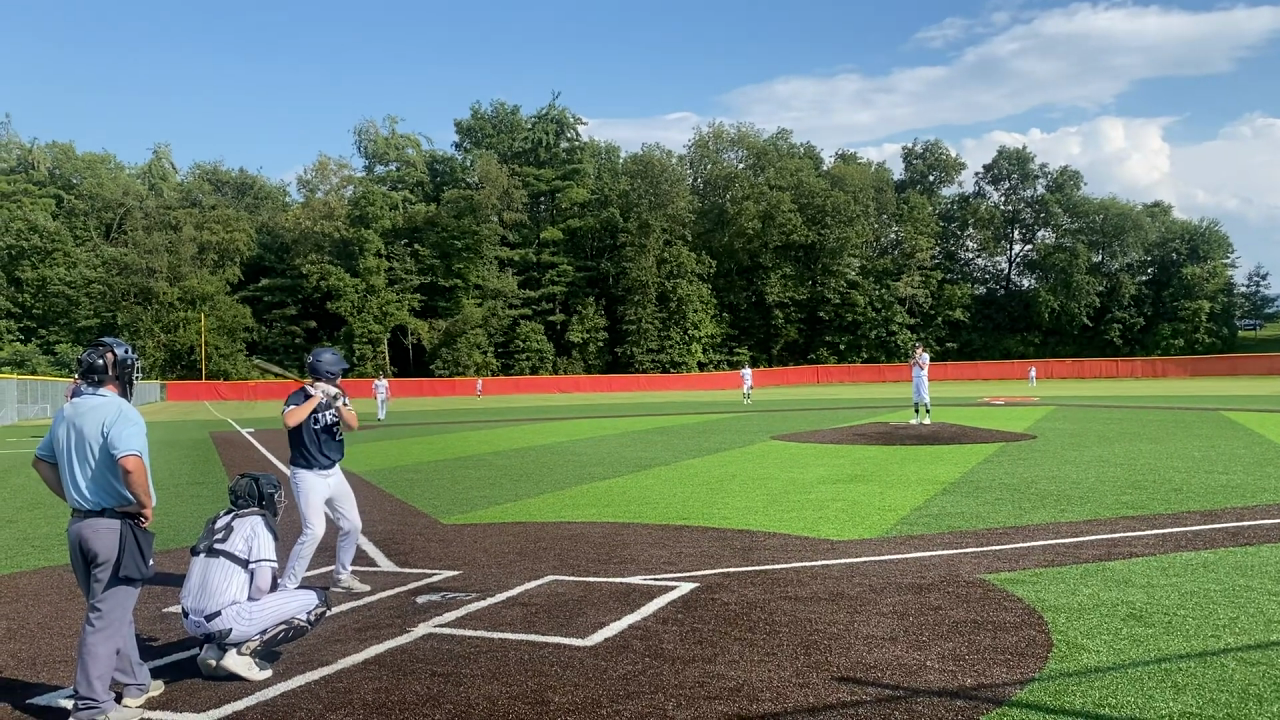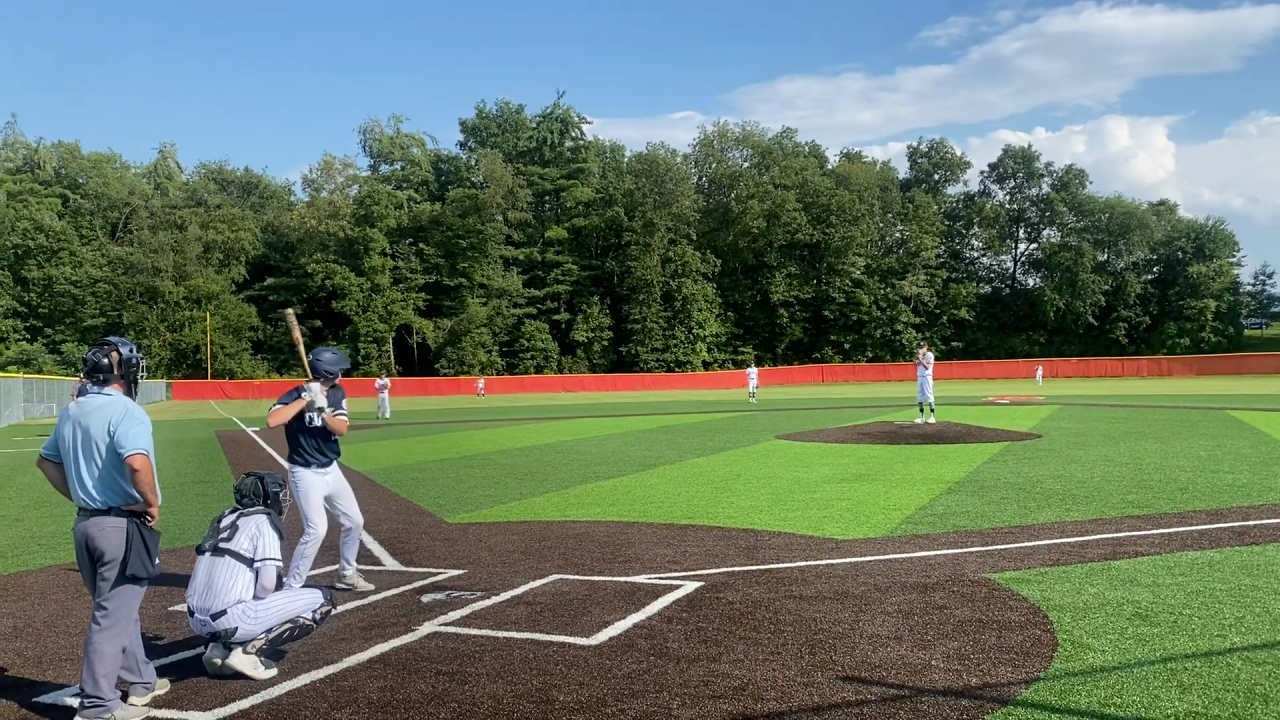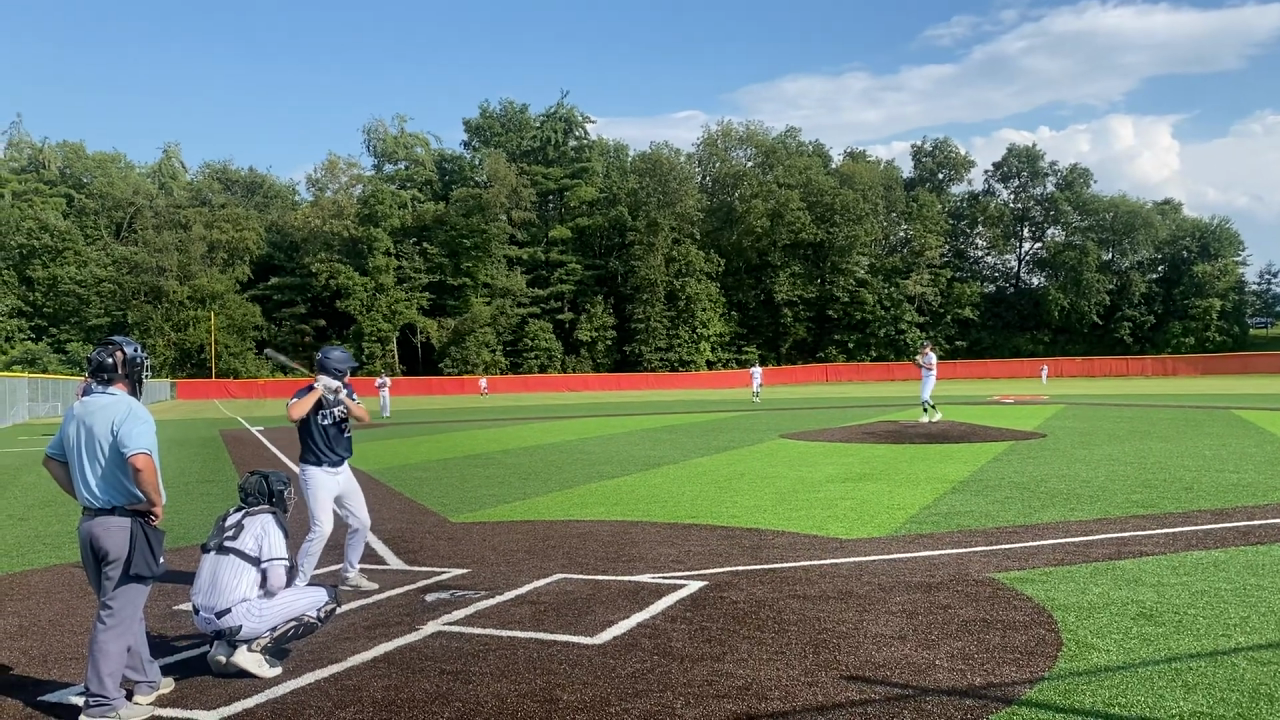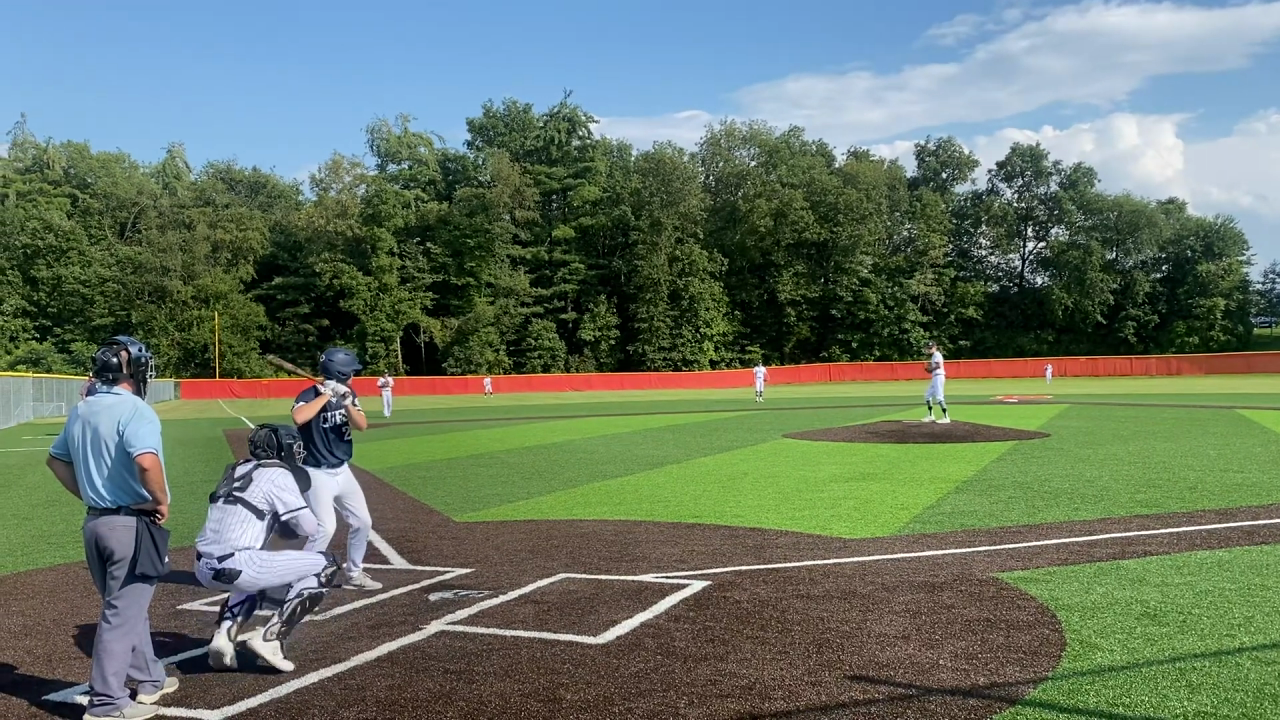
dt=0.4s
person 1, frame 1
left shoulder: (65, 412)
right shoulder: (120, 411)
left elbow: (42, 461)
right elbow: (130, 464)
right wrist: (145, 504)
left hip: (79, 524)
right hip: (116, 527)
left knee: (114, 608)
right knee: (107, 615)
left ankle: (135, 683)
person 1, frame 2
left shoulder: (71, 412)
right shoulder: (125, 410)
left elbow: (46, 460)
right elbow: (137, 463)
right wrist: (151, 502)
left hip: (86, 523)
right hip: (122, 526)
left knee: (119, 607)
right knee: (113, 614)
left ankle: (140, 681)
person 1, frame 3
left shoulder: (76, 411)
right shoulder: (129, 410)
left elbow: (52, 460)
right elbow: (140, 462)
right wrist: (155, 502)
left hip: (90, 522)
right hip: (126, 525)
left knee: (124, 606)
right knee: (118, 613)
left ankle: (145, 680)
person 1, frame 4
left shoulder: (80, 411)
right shoulder: (134, 410)
left elbow: (56, 459)
right elbow: (146, 462)
right wrist: (161, 500)
left hip: (95, 522)
right hip: (131, 524)
left knee: (127, 606)
right knee: (122, 613)
left ankle: (150, 679)
person 2, frame 1
left shoulder: (336, 394)
right shoulder: (299, 397)
left elbow: (353, 425)
right elbow: (289, 422)
left wrist: (337, 402)
right wrist: (317, 396)
left hip: (334, 472)
right hip: (308, 476)
left knee: (352, 525)
right knee: (313, 531)
left ankle: (342, 577)
right ankle: (285, 588)
person 2, frame 2
left shoulder: (337, 393)
right shoulder: (294, 395)
left elbow: (342, 429)
right elbow: (272, 421)
left wrist: (323, 410)
right wrist: (305, 398)
left hip: (331, 470)
right hip: (306, 474)
left knee: (354, 521)
right knee: (316, 530)
left ankle: (347, 574)
right ankle: (290, 588)
person 2, frame 3
left shoulder: (346, 390)
right shoulder: (307, 393)
left elbow: (364, 417)
right elbow: (293, 414)
left wrist: (341, 395)
right wrist: (319, 388)
left hip: (343, 470)
right hip: (317, 473)
left knee: (361, 522)
right knee: (322, 529)
left ankle: (350, 575)
right ankle: (297, 586)
person 2, frame 4
left shoulder: (347, 393)
right shoulder: (310, 395)
left elbow: (362, 425)
right elbow: (299, 418)
left wrist: (347, 402)
right wrist: (326, 393)
left hip: (342, 471)
right hip: (316, 474)
left knee: (362, 522)
right knee: (325, 528)
left ankle: (353, 574)
person 3, frame 1
left shoulder: (218, 521)
right shoulder: (258, 523)
right elbow: (262, 585)
right wrist: (249, 615)
left hip: (191, 621)
right hip: (224, 620)
right knee: (317, 600)
left ankle: (215, 648)
right ankle: (243, 653)
person 3, frame 2
left shoulder: (224, 519)
right shoulder: (263, 521)
right elbow: (267, 584)
right wrist: (255, 614)
left hip: (196, 620)
right hip: (229, 620)
right knee: (323, 599)
left ankle: (219, 648)
right ankle: (249, 652)
person 3, frame 3
left shoulder: (229, 518)
right shoulder: (269, 520)
right elbow: (276, 583)
left hip: (202, 618)
right hip: (234, 618)
right knee: (327, 598)
left ankle: (224, 647)
right ankle: (254, 650)
person 3, frame 4
left shoulder: (239, 470)
right shoulder: (279, 474)
right elbow: (309, 528)
left wrist: (288, 527)
left hip: (204, 567)
right hip: (234, 565)
left knee: (257, 578)
right knee: (326, 567)
left ankle: (225, 634)
right ankle: (269, 637)
